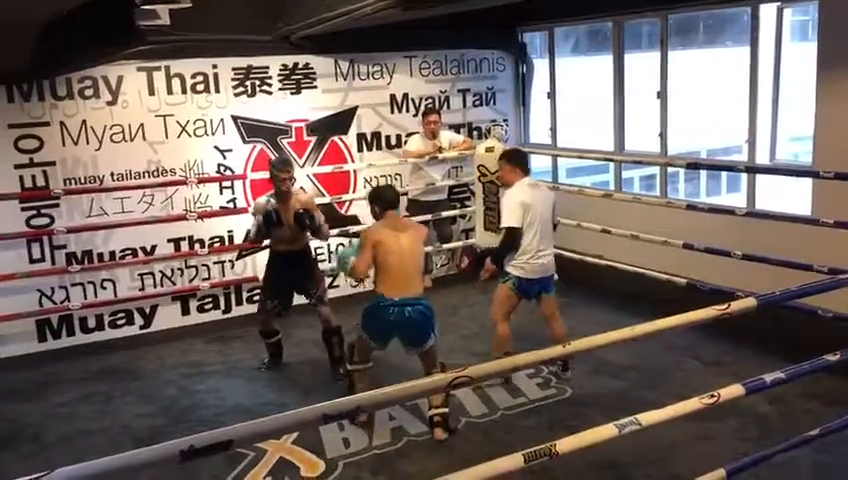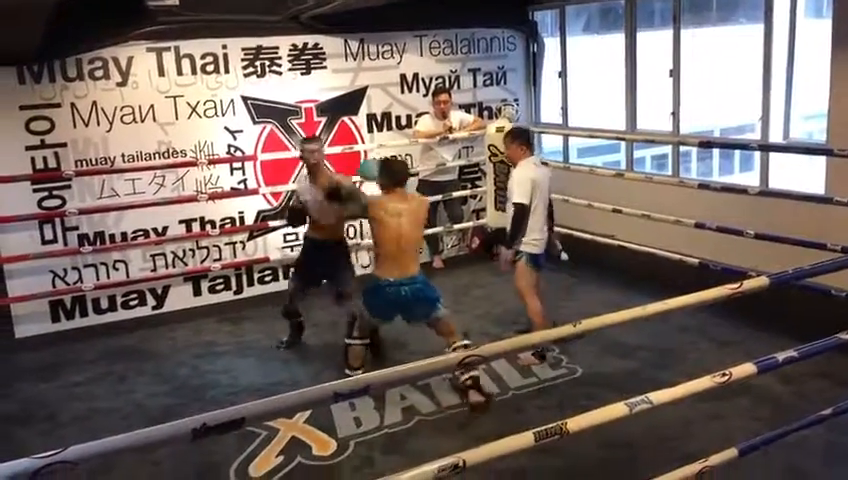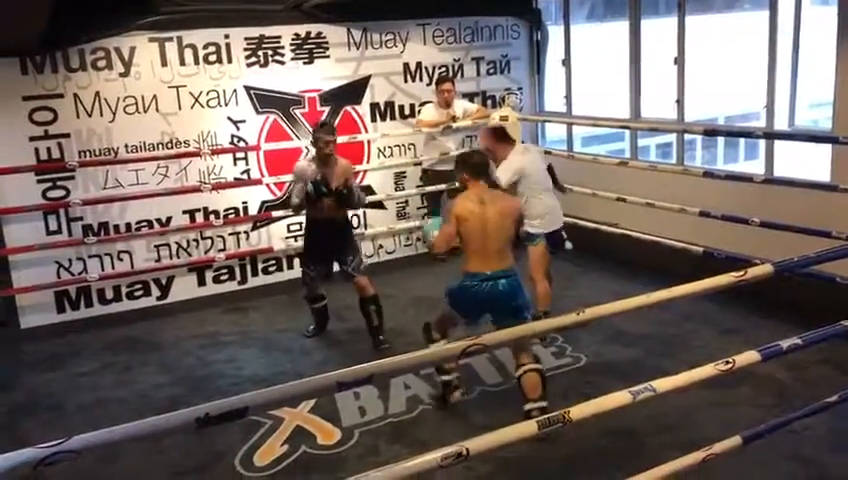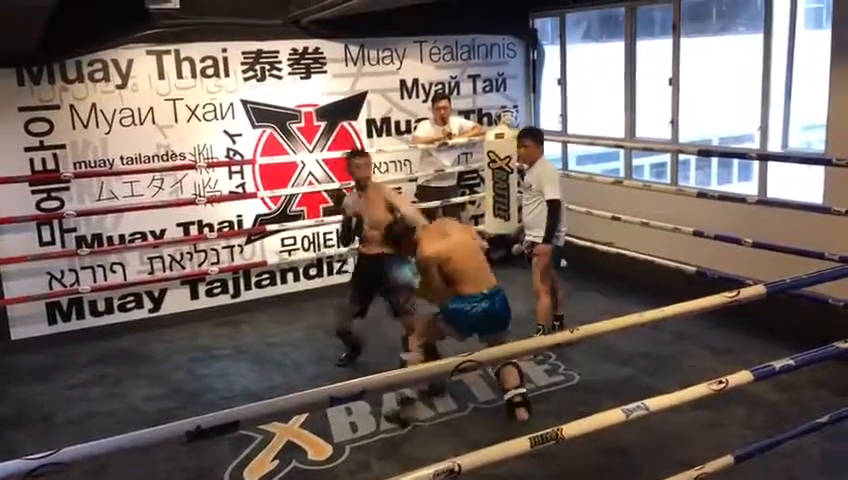
dt=0.7s
person 1, frame 1
left shoulder: (372, 232)
right shoulder: (421, 230)
left elbow: (360, 273)
left wrist: (349, 261)
left hip: (384, 308)
right hip: (417, 308)
left knee: (359, 354)
right knee: (433, 368)
right ankle: (439, 423)
person 1, frame 2
left shoulder: (373, 204)
right shoulder: (422, 204)
left elbow: (351, 198)
left hip: (383, 287)
right hip: (415, 285)
left knee: (360, 330)
right knee: (452, 334)
right ankle: (472, 388)
person 1, frame 3
left shoulder: (458, 205)
right shoulder: (513, 203)
left elbow: (439, 247)
left wrist: (435, 234)
left hip: (474, 285)
right hip: (508, 283)
left knee: (438, 329)
right knee: (523, 351)
left ankle: (450, 387)
right ankle: (537, 411)
person 1, frame 4
left shoulder: (425, 252)
right shoulder: (450, 223)
left elbow: (437, 294)
right elbow: (481, 246)
left wrist: (411, 280)
left hip: (467, 305)
right hip: (496, 299)
left knee: (416, 338)
left ankle: (406, 407)
right ankle: (519, 405)
person 2, frame 1
left shoulder: (306, 200)
right shoulder: (262, 204)
left elbow: (325, 234)
right elbow: (253, 240)
left wrist: (313, 225)
right wrist: (263, 227)
left hip: (303, 260)
right hip: (278, 262)
left knee: (325, 314)
right knee: (265, 317)
left ankle: (338, 364)
right ankle: (275, 356)
person 2, frame 2
left shoulder: (338, 182)
right shoulder: (302, 188)
right elbow: (296, 217)
right wrist: (294, 215)
left hip: (335, 249)
right hip: (312, 249)
left knee: (349, 306)
right knee: (290, 299)
left ankle: (371, 344)
right ankle: (295, 333)
person 2, frame 3
left shoulder: (346, 168)
right shoulder: (302, 170)
left elbow: (359, 199)
right elbow: (295, 206)
left wrist: (352, 199)
right wrist: (309, 195)
left hip: (341, 228)
right hip: (315, 231)
left knee: (361, 282)
right knee: (311, 283)
left ankle: (377, 335)
right ankle: (320, 321)
person 2, frame 4
left shoulder: (385, 194)
right shoulder: (348, 203)
left elbow: (413, 216)
right elbow: (344, 242)
right wrist: (347, 232)
left hip: (390, 262)
right hip: (365, 265)
left knee: (411, 324)
right knee: (342, 325)
right ankle: (353, 348)
person 3, frame 1
left shoulder: (513, 196)
right shoulder: (545, 191)
left elbow: (511, 236)
left wrist: (494, 261)
left hip: (521, 269)
right hip: (546, 265)
left knee: (499, 316)
right knee: (553, 316)
right ankle: (564, 363)
person 3, frame 2
left shoulder: (521, 173)
right shoulder: (540, 169)
left elbow: (521, 213)
left wrist: (508, 246)
right wrist: (549, 231)
left hip: (526, 243)
right hip: (537, 239)
left knee: (528, 294)
right knee: (531, 289)
left ankle: (542, 347)
right ankle: (539, 329)
person 3, frame 3
left shoulder: (512, 163)
right shoulder: (529, 150)
left elbow: (496, 185)
right elbow: (549, 168)
right wrist: (556, 185)
left hip: (541, 224)
right hip: (552, 219)
left knee: (537, 276)
right knee: (542, 270)
left ankle: (542, 321)
right ankle: (543, 311)
person 3, frame 4
left shoulder: (546, 171)
right shoulder: (531, 170)
left elbow: (554, 207)
left wrist: (546, 242)
right wrist: (526, 236)
left hip: (546, 239)
right hip: (535, 237)
left knee: (541, 288)
right knee: (550, 283)
right ankle: (557, 323)
person 4, frame 1
left shoulder: (447, 135)
right shoulder: (416, 139)
left elbow: (470, 143)
right elbow: (407, 154)
left wrist: (450, 150)
right wrist: (431, 150)
left hip: (441, 198)
right hip: (418, 198)
left knee: (446, 236)
person 4, frame 2
left shoulder: (458, 116)
right shoulder: (425, 119)
left elbow: (480, 123)
right elbow: (417, 136)
left wrist: (461, 132)
right wrist: (442, 131)
left hip: (450, 178)
right hip: (428, 179)
left knee: (457, 217)
right knee: (430, 220)
right ankle: (436, 255)
person 4, frame 3
left shoulder: (461, 105)
right shoulder: (428, 109)
left elbow: (484, 112)
right elbow: (419, 125)
left wrist: (464, 120)
right wrist: (445, 120)
left hip: (454, 167)
right hip: (432, 168)
right knee: (434, 209)
person 4, frame 4
left shoulder: (457, 122)
right shoulder: (425, 126)
left elbow: (480, 130)
right elbow: (416, 141)
left wrist: (459, 137)
right wrist: (440, 136)
left hip: (450, 186)
right hip: (428, 185)
